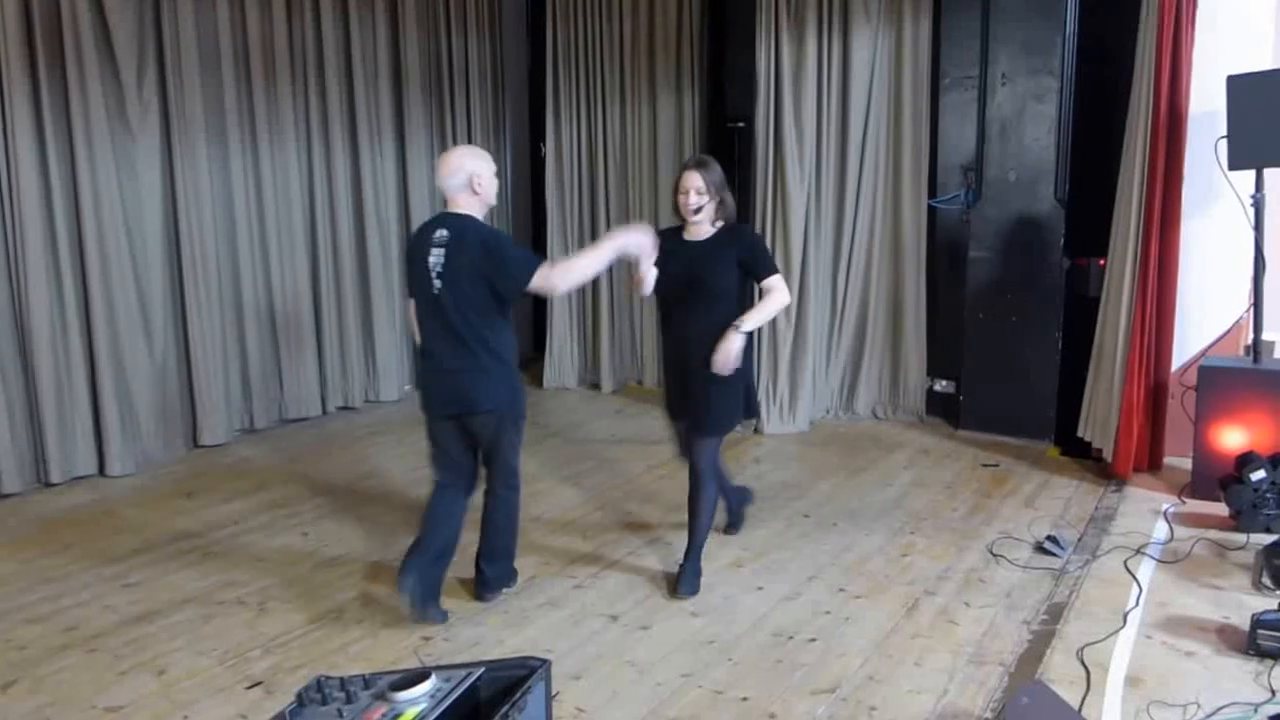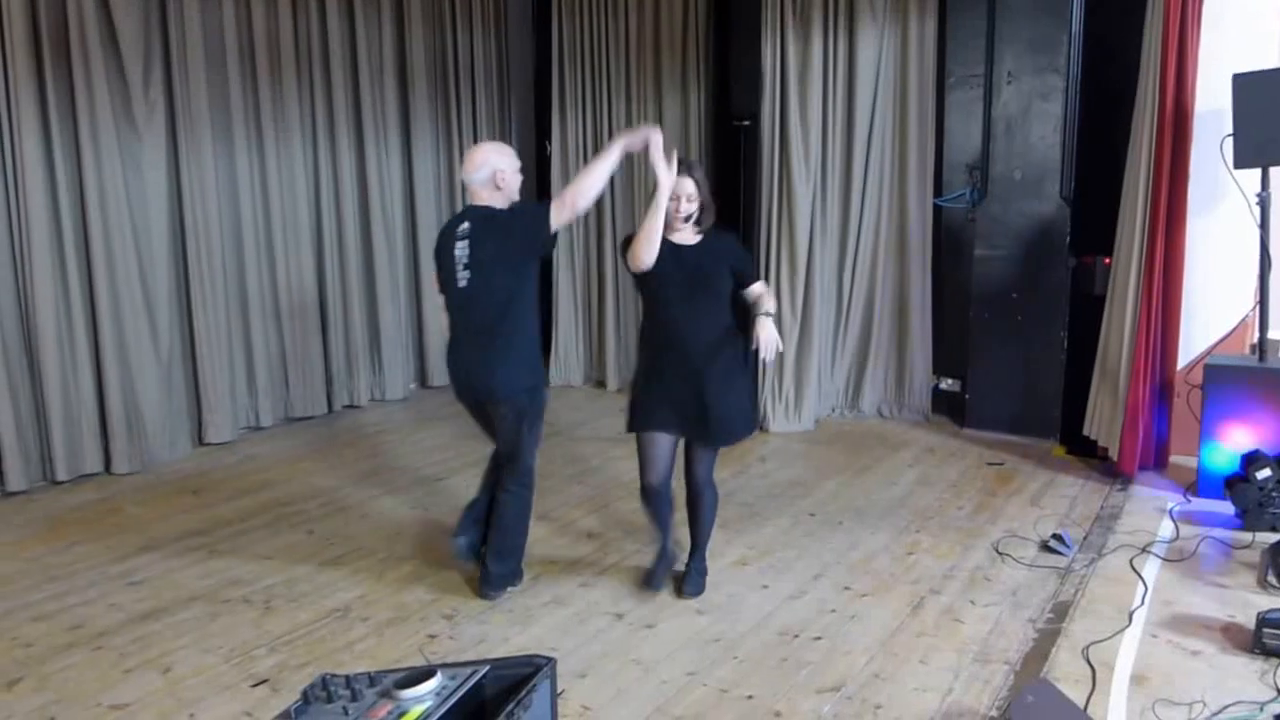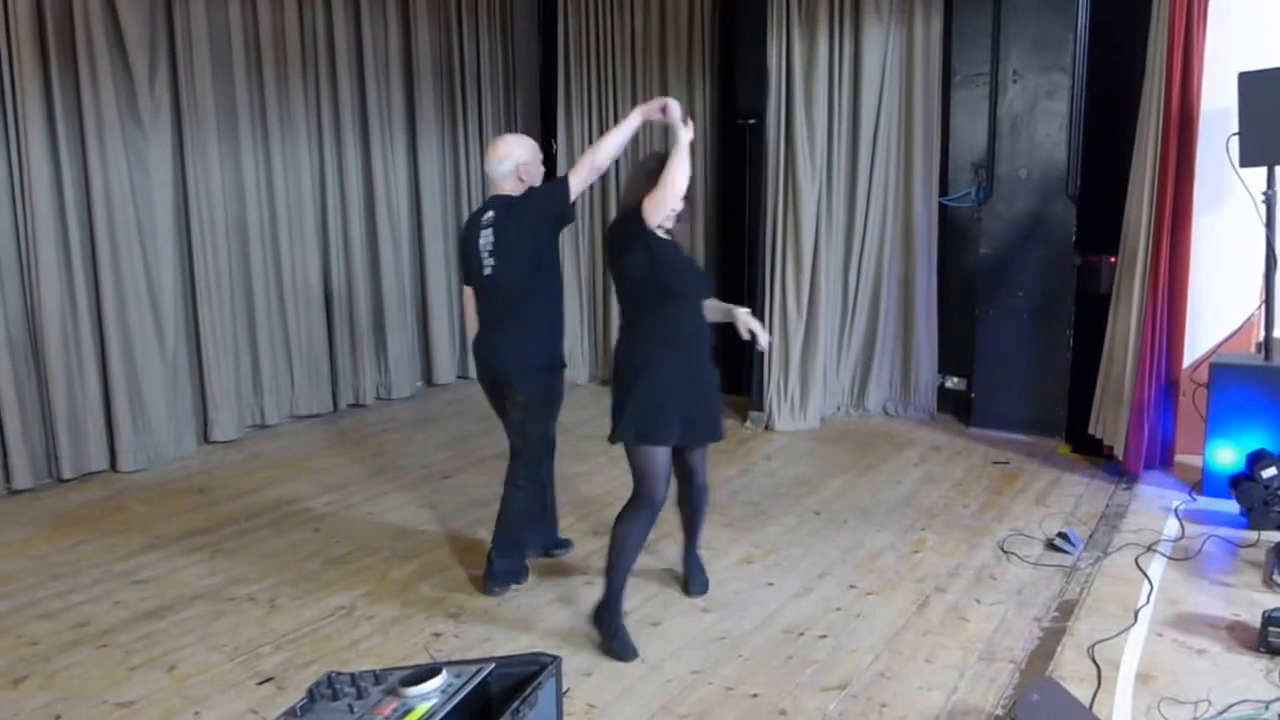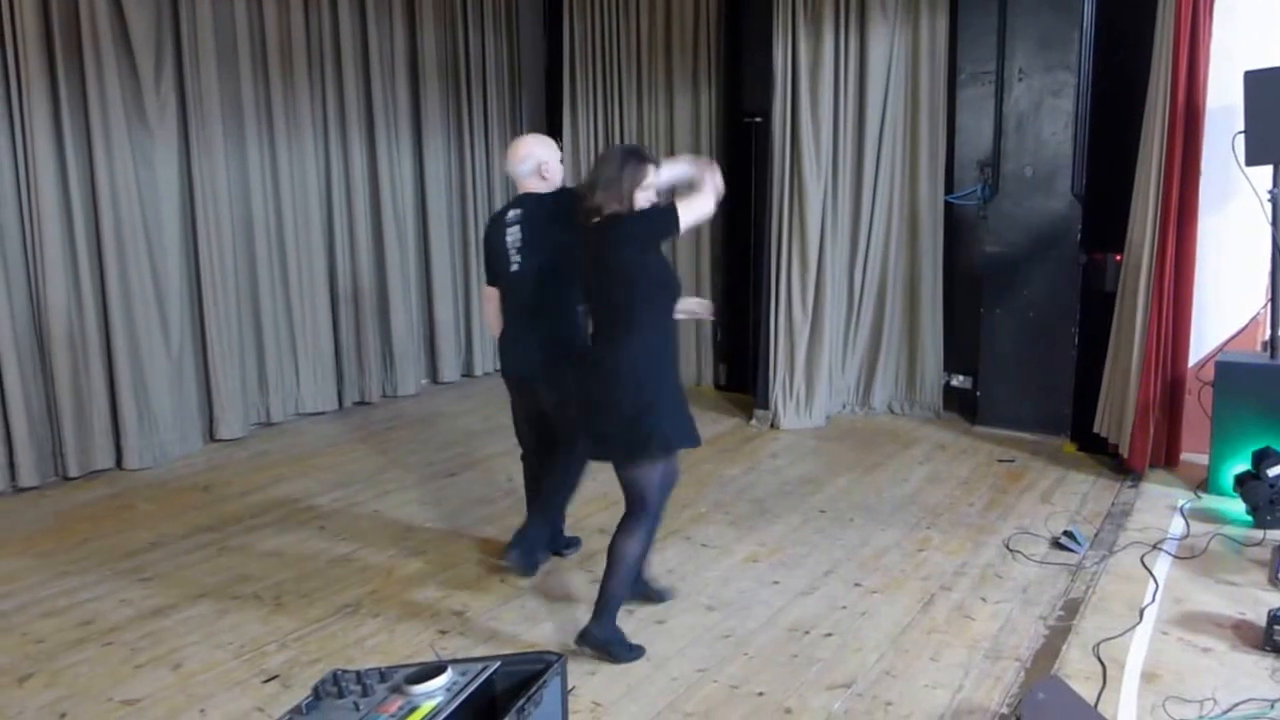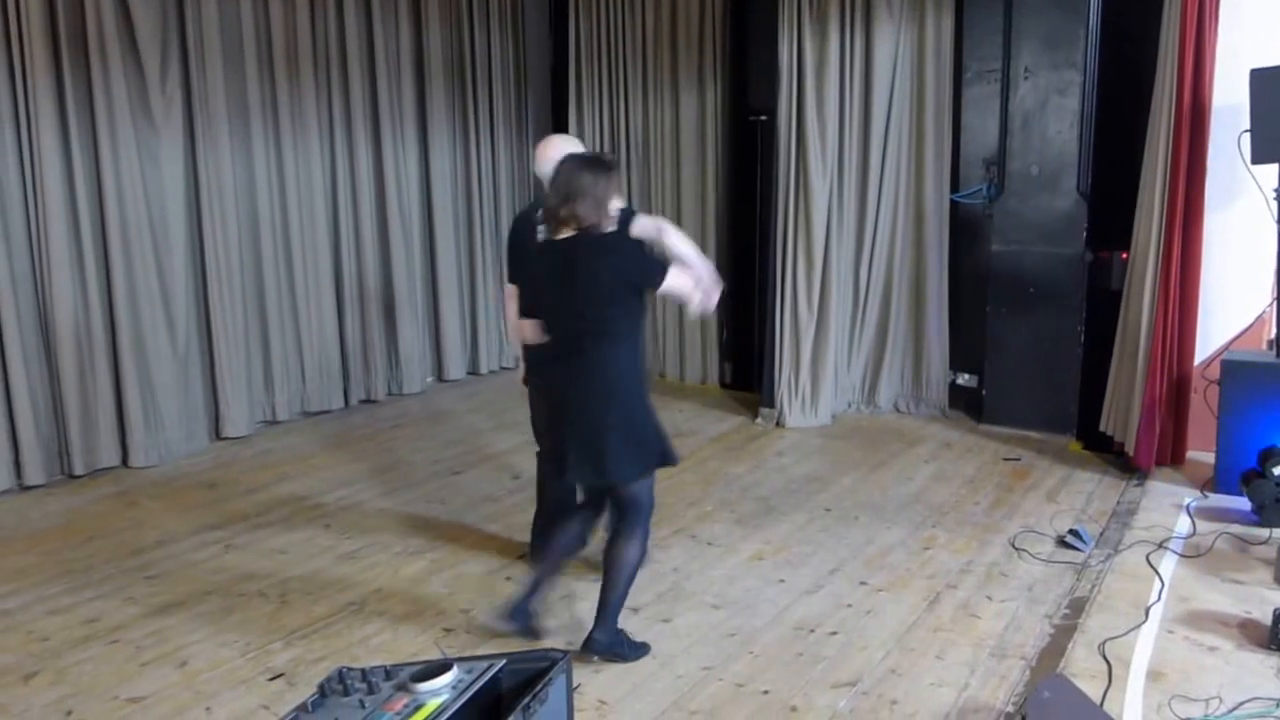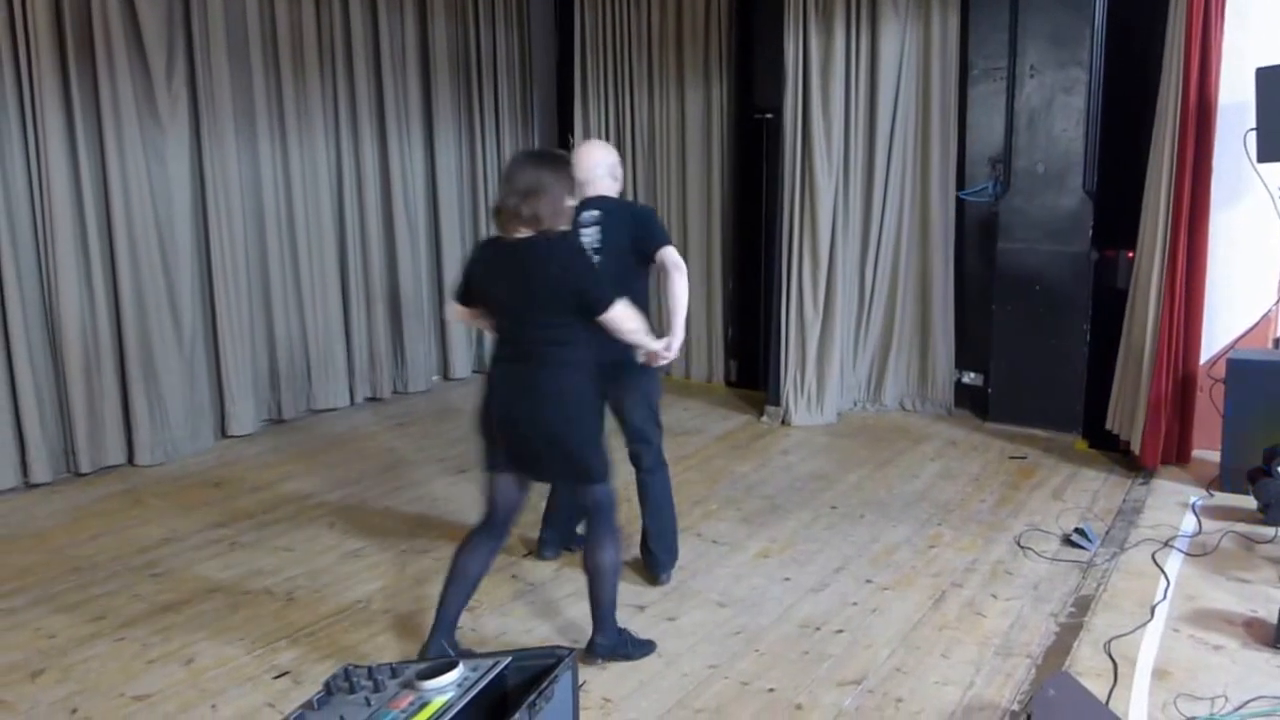
dt=0.2s
person 1, frame 1
left shoulder: (740, 240)
right shoulder: (666, 241)
left elbow: (779, 294)
right elbow: (648, 288)
left wrist: (738, 331)
right wrist: (642, 268)
left hip: (719, 367)
right hip: (680, 365)
left knee: (702, 462)
right knee: (691, 451)
left ankle: (692, 560)
right ankle: (733, 495)
person 1, frame 2
left shoulder: (723, 245)
right shoulder: (645, 240)
left elbow: (760, 292)
right elbow: (641, 262)
left wrist: (764, 317)
right wrist: (659, 179)
left hip: (716, 376)
right hip: (660, 377)
left knee: (699, 474)
right knee: (654, 481)
left ankle: (697, 559)
right ankle: (664, 548)
person 1, frame 3
left shoulder: (673, 248)
right shoulder: (627, 233)
left elbow: (695, 304)
right elbow: (670, 189)
left wrist: (736, 313)
right wrist: (682, 137)
left hip: (691, 376)
right hip: (646, 380)
left knee: (694, 474)
right knee: (650, 495)
left ankle: (691, 556)
right ankle: (609, 607)
person 1, frame 4
left shoulder: (607, 240)
right shoulder: (627, 230)
right elbow: (708, 195)
left wrist: (674, 306)
right wrist: (700, 169)
left hip: (641, 381)
right hip: (630, 385)
left knee: (662, 481)
right knee: (646, 504)
left ankle: (634, 577)
right ankle: (601, 625)
person 1, frame 5
left shoulder: (543, 257)
right shoulder: (613, 250)
left elbow: (529, 332)
right elbow: (689, 284)
right wrist: (702, 288)
left hip: (570, 393)
right hip: (609, 397)
left knee: (596, 501)
right knee: (636, 510)
left ankle: (527, 600)
right ankle: (604, 633)
person 1, frame 6
left shoulder: (488, 255)
right shoulder: (565, 257)
left elbow: (465, 313)
right elbow: (623, 322)
right wrist: (651, 343)
left hip: (506, 400)
right hip: (560, 404)
left knee: (495, 520)
right knee: (601, 513)
left ankle: (440, 637)
right ankle: (606, 634)
person 2, frame 1
left shoulder: (420, 240)
right shoulder: (487, 244)
right elbow: (556, 279)
right wrist: (616, 243)
left hip: (438, 387)
right hip: (492, 388)
left knee: (451, 484)
right knee: (503, 481)
left ankle: (420, 580)
right ankle: (492, 576)
person 2, frame 2
left shoulder: (449, 233)
right shoulder: (509, 227)
right elbow: (575, 202)
right wrist: (622, 144)
left hip: (466, 374)
right hip: (514, 376)
left knee: (504, 457)
right knee: (516, 473)
left ankle: (471, 533)
right ankle: (498, 573)
person 2, frame 3
left shoulder: (474, 225)
right shoulder: (532, 212)
left elbow: (470, 301)
right elbow: (591, 165)
right wrist: (639, 114)
left hip: (491, 360)
right hip: (532, 361)
left knee: (531, 450)
right knee: (529, 461)
left ankle: (541, 537)
right ankle: (503, 568)
person 2, frame 4
left shoulder: (499, 224)
right shoulder: (559, 208)
left elbow: (493, 300)
left hip: (520, 358)
right hip: (562, 358)
left knee: (538, 451)
right knee: (572, 449)
left ankle: (548, 538)
right ankle: (530, 543)
person 2, frame 5
left shoulder: (522, 224)
left elbow: (513, 298)
right elbow: (657, 231)
left wrist: (524, 357)
right wrist: (701, 268)
left hip: (543, 358)
left knee: (553, 450)
left ankle: (546, 540)
person 2, frame 6
right shoulder: (638, 219)
right elbow: (673, 266)
right wrist: (677, 330)
right hip: (629, 363)
right knee: (648, 457)
left ankle: (555, 537)
right ankle: (660, 559)
